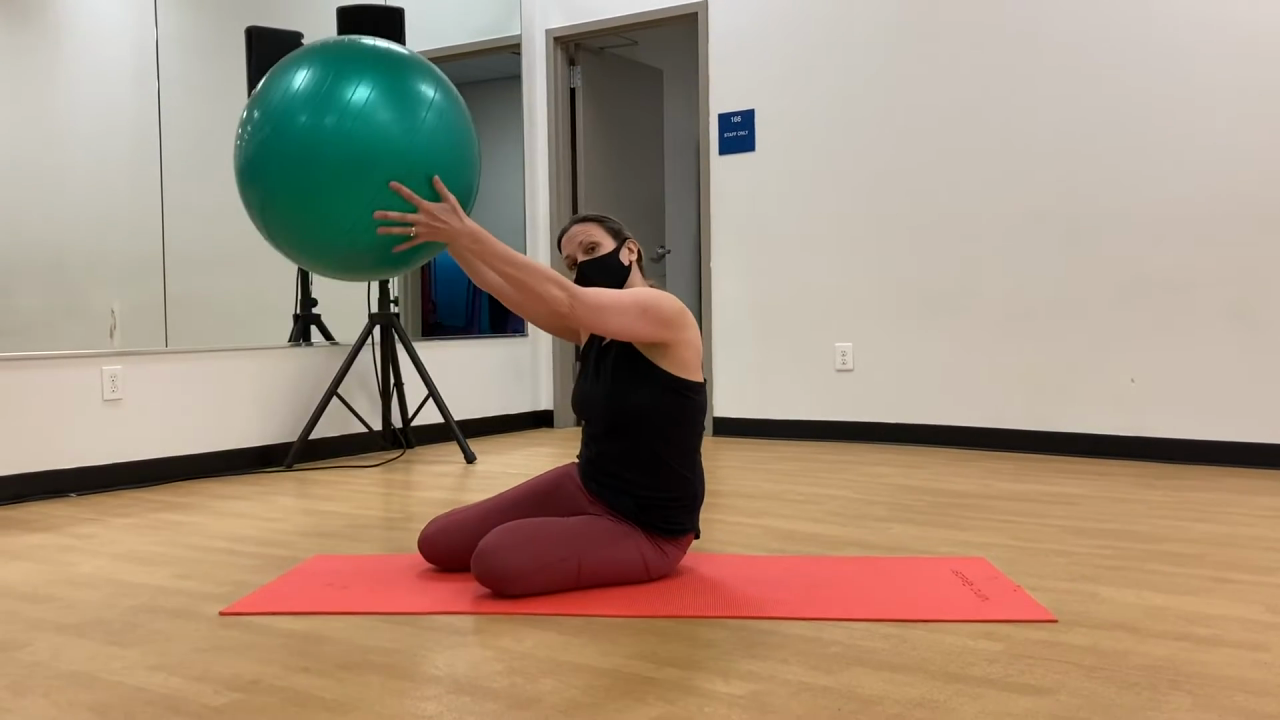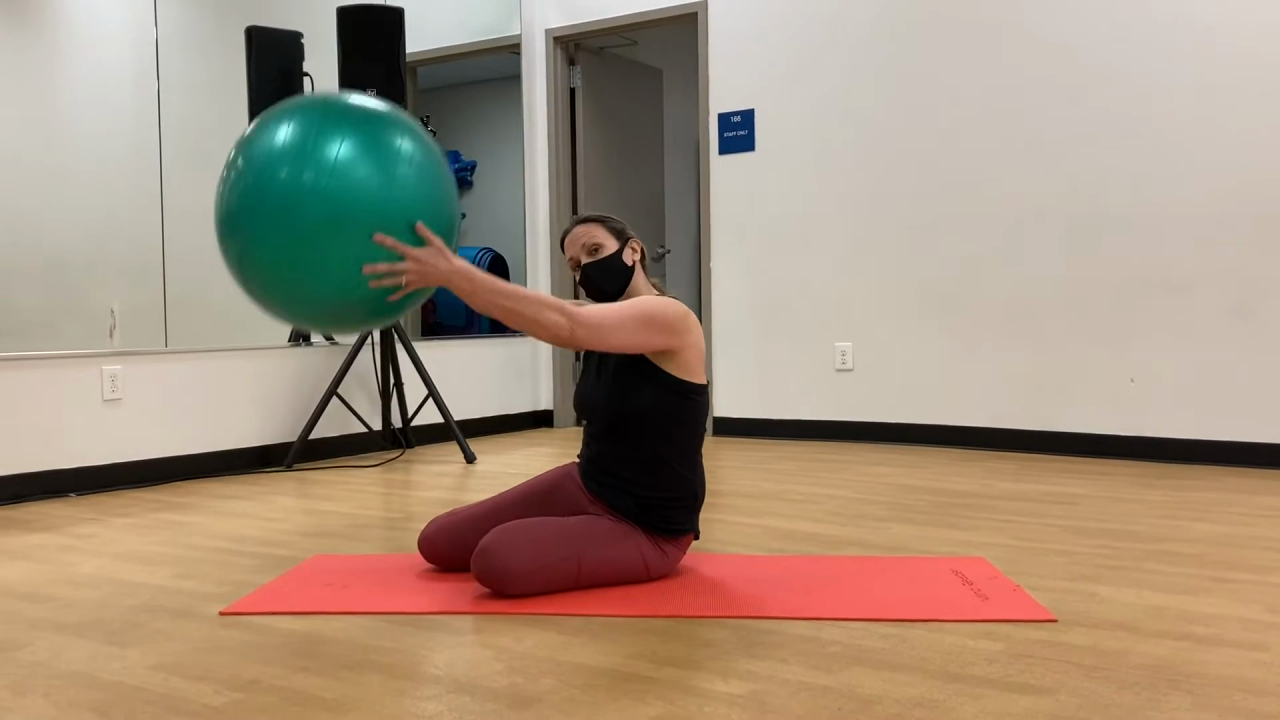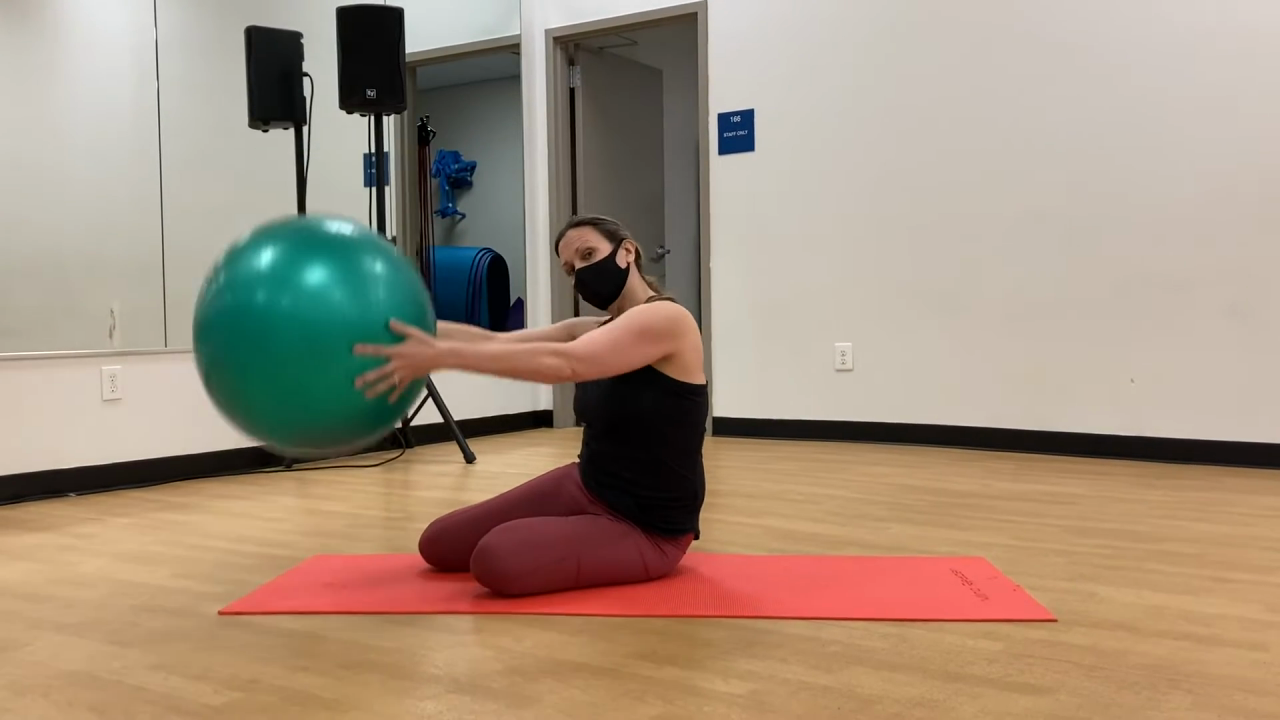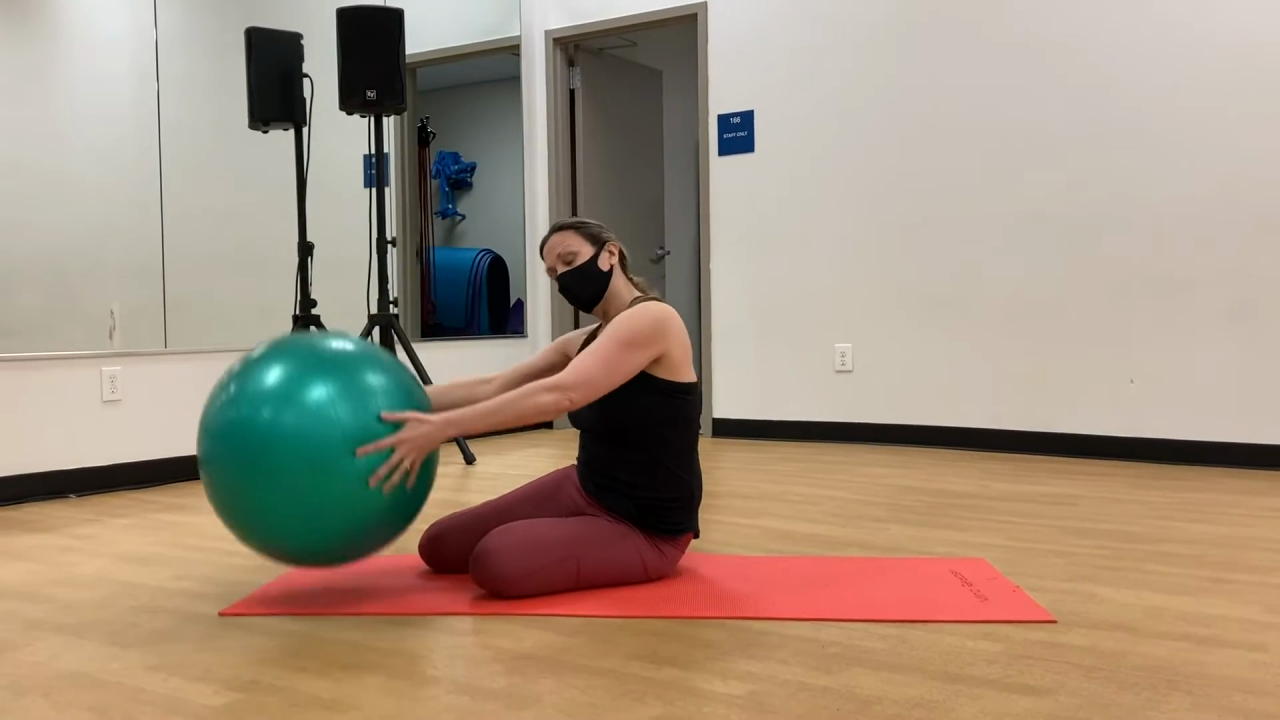
dt=0.2s
person 1, frame 1
left shoulder: (666, 313)
right shoulder: (590, 327)
left elbow: (566, 300)
right elbow: (499, 284)
left wrist: (466, 234)
right wrist: (448, 231)
left hip: (647, 527)
right hip: (586, 488)
left knee: (497, 561)
right knee: (438, 543)
right ankle: (579, 539)
person 1, frame 2
left shoulder: (670, 318)
right shoulder: (596, 331)
left elbow: (566, 321)
right elbow: (501, 304)
left wrist: (452, 271)
left hip: (647, 528)
right hip: (586, 489)
left knee: (497, 561)
right knee: (438, 544)
left ankle: (634, 560)
right ankle: (578, 538)
person 1, frame 3
left shoulder: (667, 320)
right shoulder: (596, 333)
left elbow: (564, 363)
right elbow: (500, 342)
left wrist: (440, 355)
right wrist: (420, 330)
left hip: (647, 529)
left knee: (496, 561)
right knee: (439, 546)
right ankle: (581, 539)
person 1, frame 4
left shoulder: (653, 319)
right shoulder: (584, 342)
left elbow: (560, 395)
right elbow: (496, 388)
left wrist: (442, 426)
left hip: (646, 530)
left knee: (495, 563)
right knee: (440, 547)
left ankle: (629, 562)
